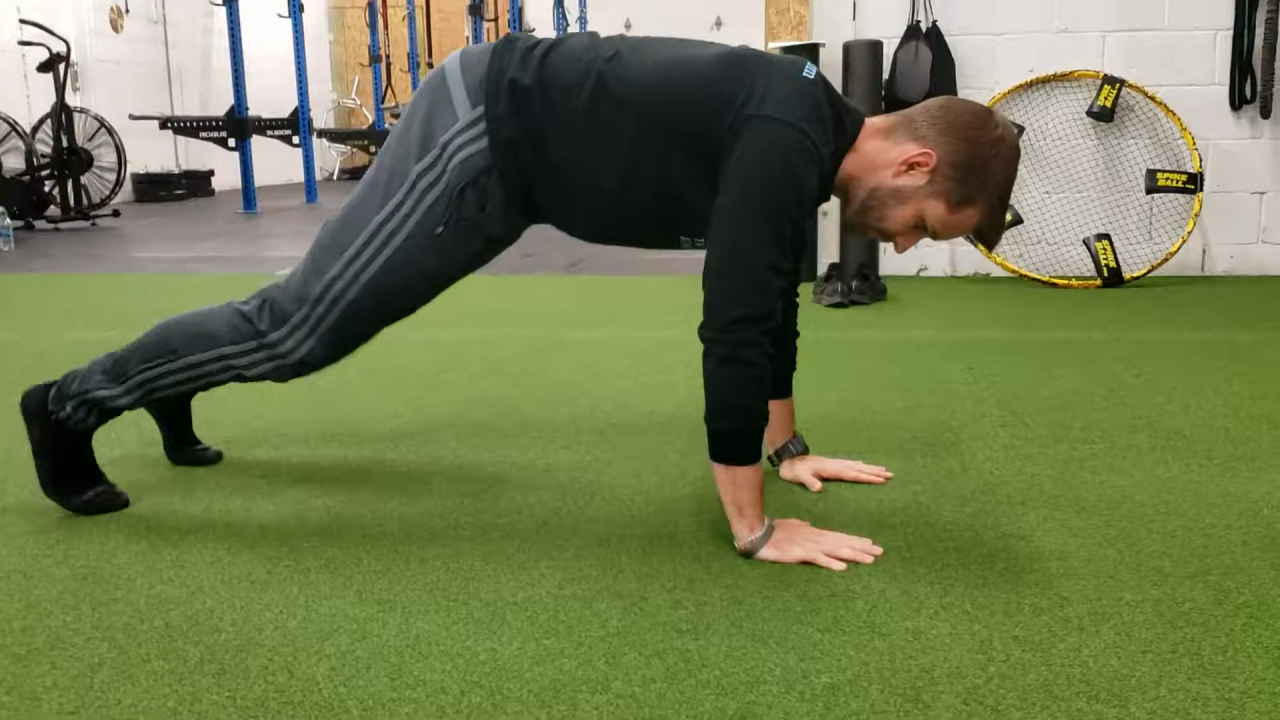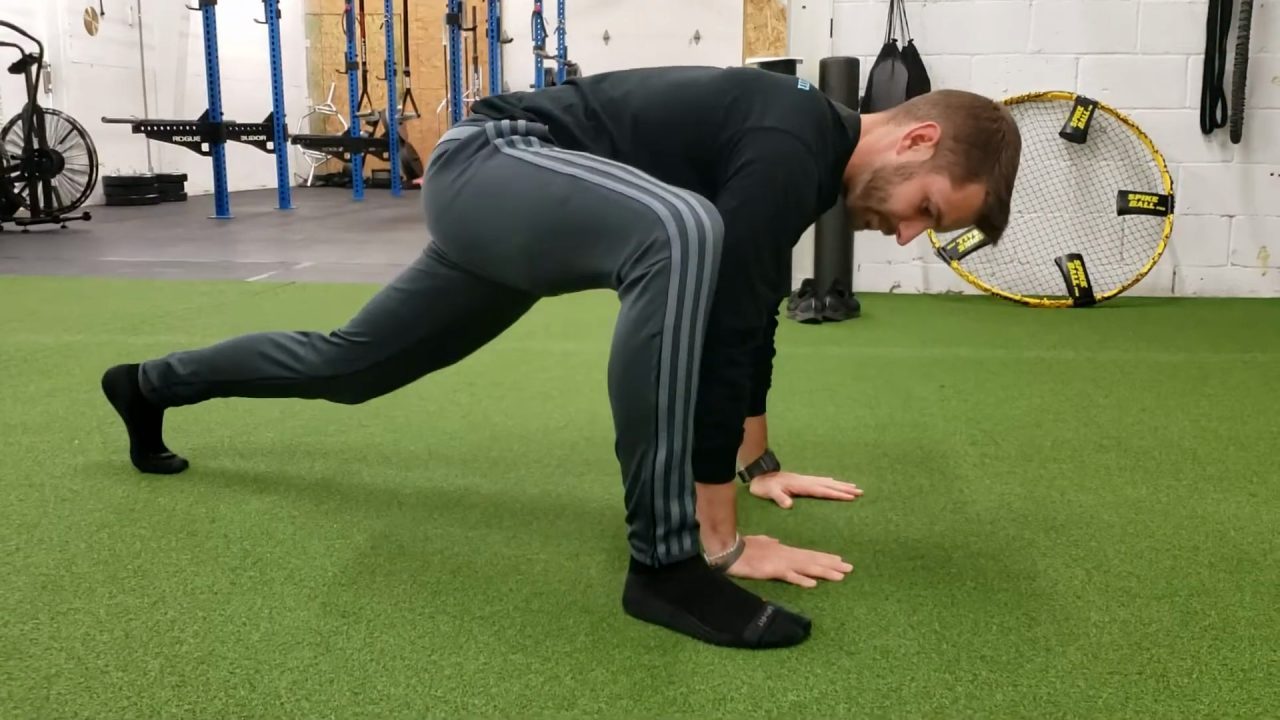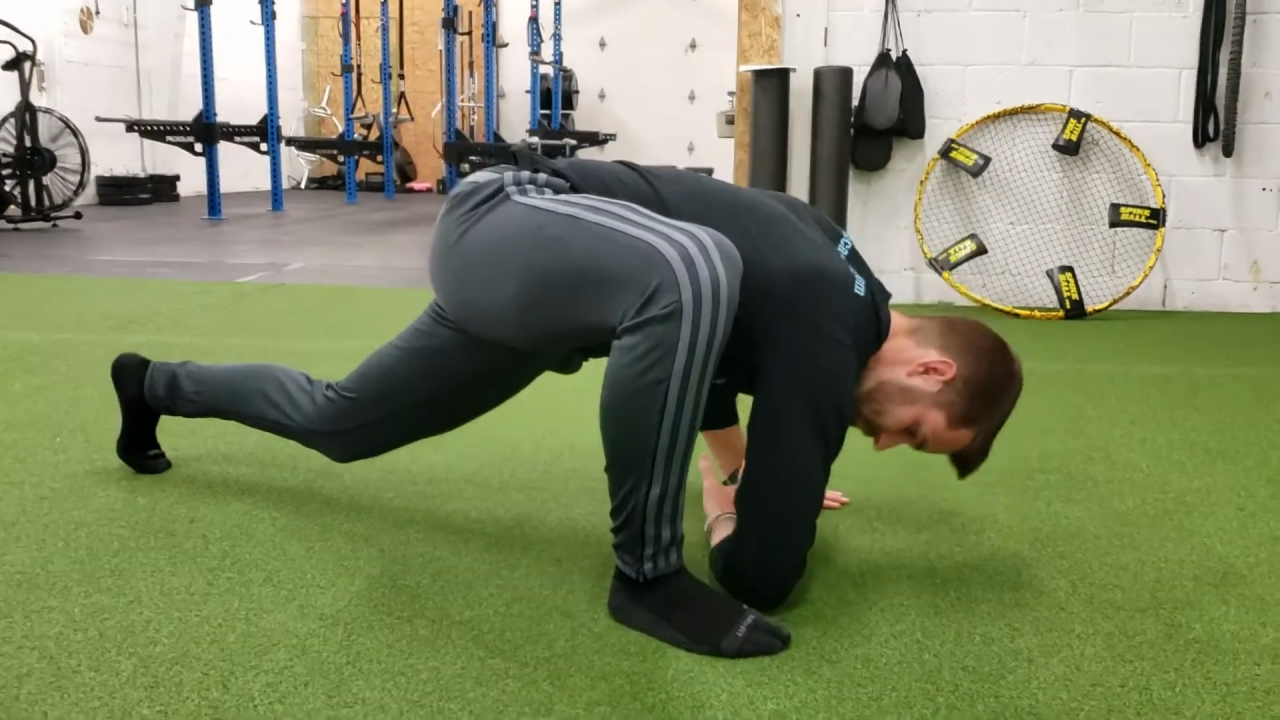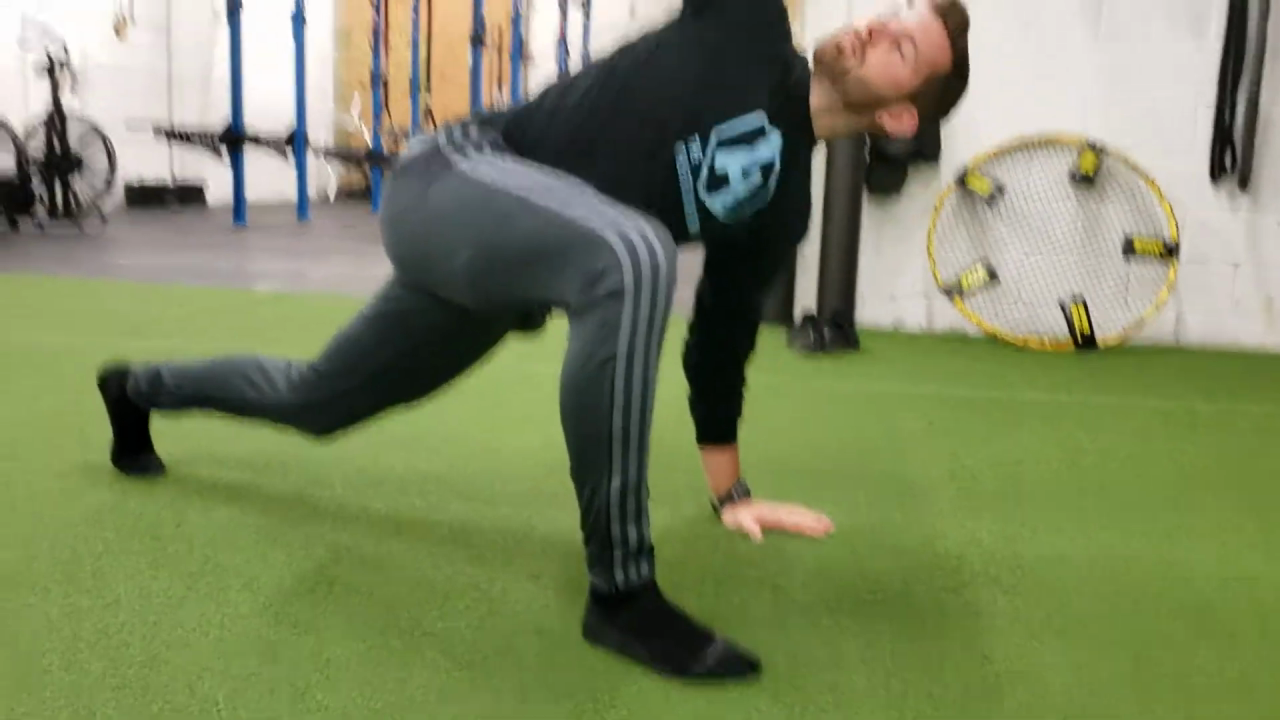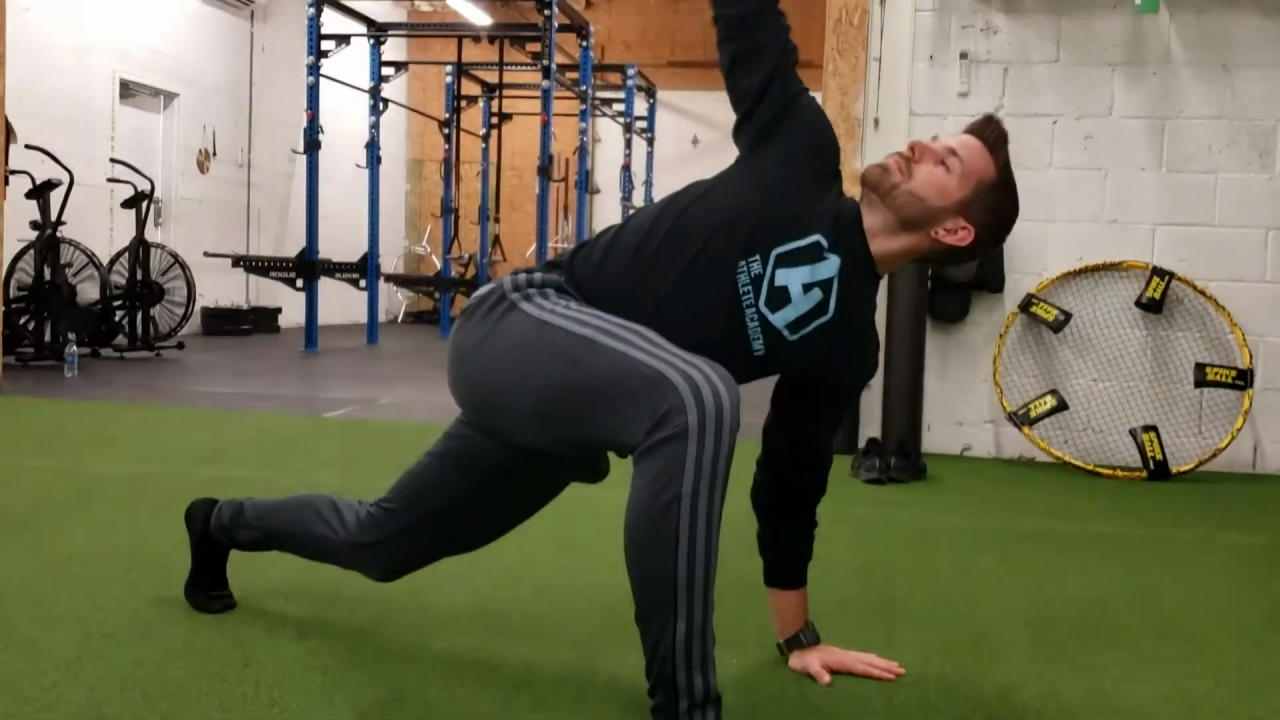
dt=1s
person 1, frame 1
left shoulder: (805, 136)
right shoulder: (790, 143)
left elbow: (769, 302)
right elbow: (734, 321)
left wrist: (786, 446)
right wrist: (754, 527)
left hip: (508, 154)
right hip: (482, 132)
left knee: (335, 307)
right knee: (304, 324)
left ankle: (169, 394)
right ankle: (69, 406)
person 1, frame 2
left shoulder: (800, 141)
right shoulder: (790, 148)
left elbow: (746, 315)
right elbow: (724, 330)
left wrist: (759, 462)
right wrist: (718, 540)
left hip: (503, 200)
right hip: (487, 163)
left knee: (350, 364)
right knee: (680, 232)
left ankle: (149, 386)
right ankle: (665, 561)
person 1, frame 3
left shoulder: (832, 273)
right shoulder: (827, 339)
right elbow: (763, 572)
left wrist: (740, 479)
right wrist: (746, 517)
left hip: (505, 259)
right hip: (498, 222)
left knee: (335, 420)
right knee: (693, 273)
left ankle: (151, 384)
right ankle: (646, 573)
person 1, frame 4
left shoulder: (780, 200)
left elbow: (721, 334)
left wrist: (730, 491)
left hip: (487, 251)
right hip: (450, 179)
left knee: (312, 401)
right knee: (631, 253)
left ankle: (140, 389)
right ankle: (620, 587)
person 1, frame 5
left shoulder: (849, 343)
right shoulder: (801, 162)
left elbow: (789, 481)
left wrist: (796, 635)
left hip: (564, 407)
right hip: (515, 324)
left knee: (381, 539)
right knee: (696, 398)
left ankle: (223, 523)
